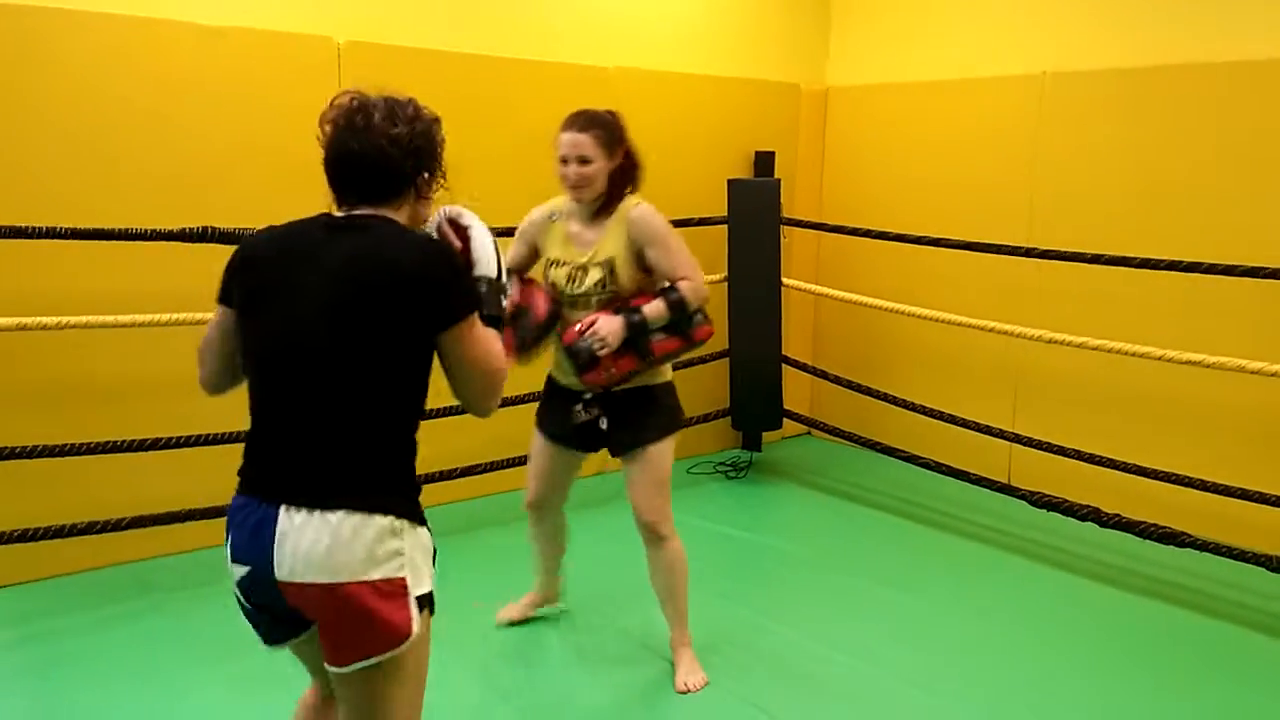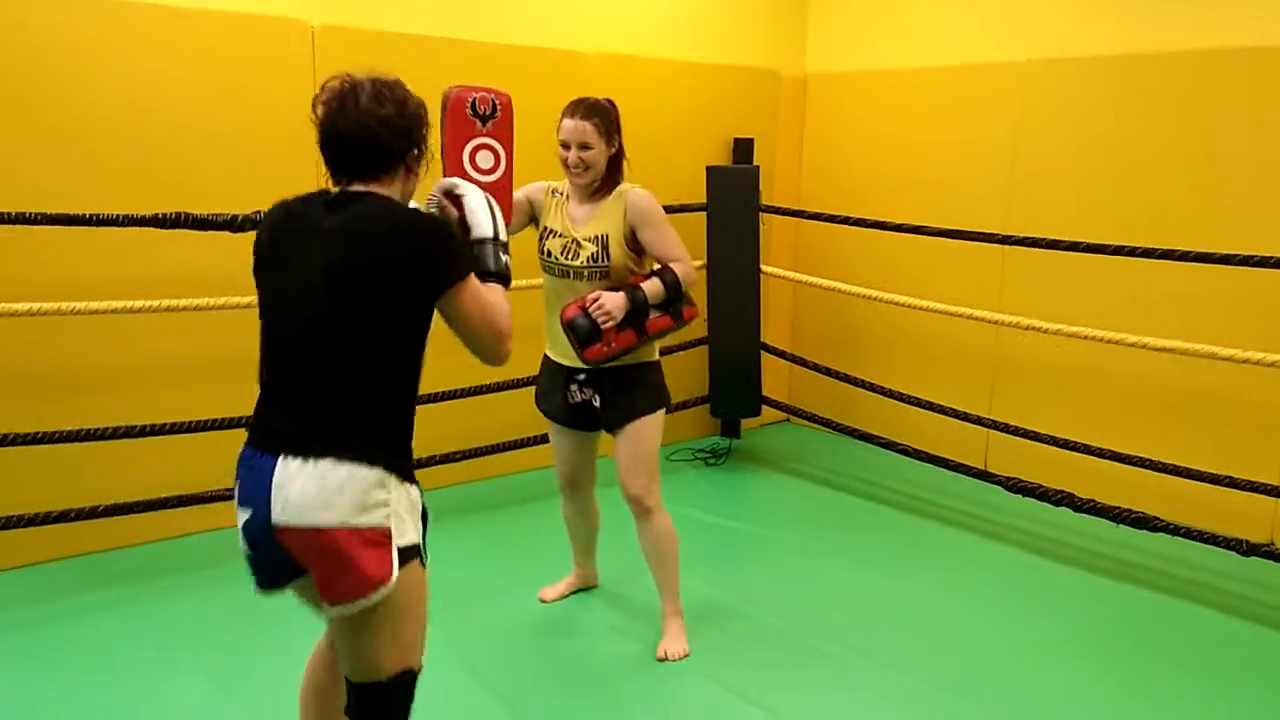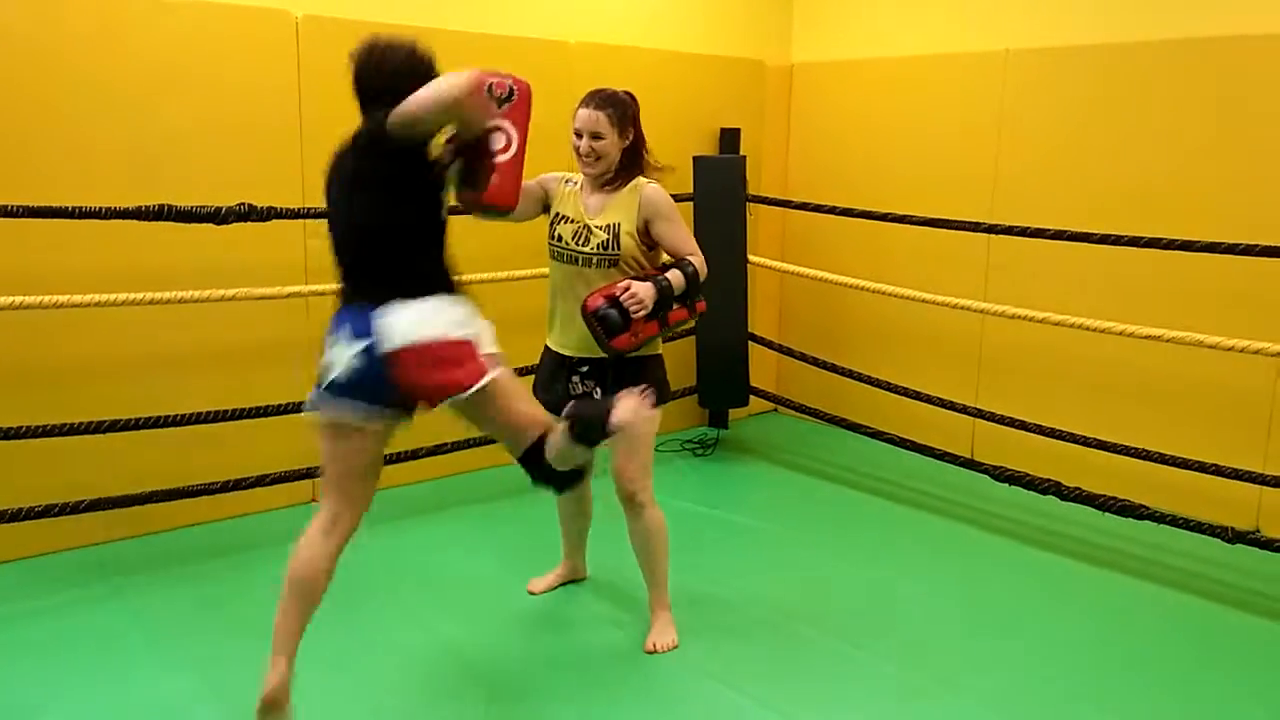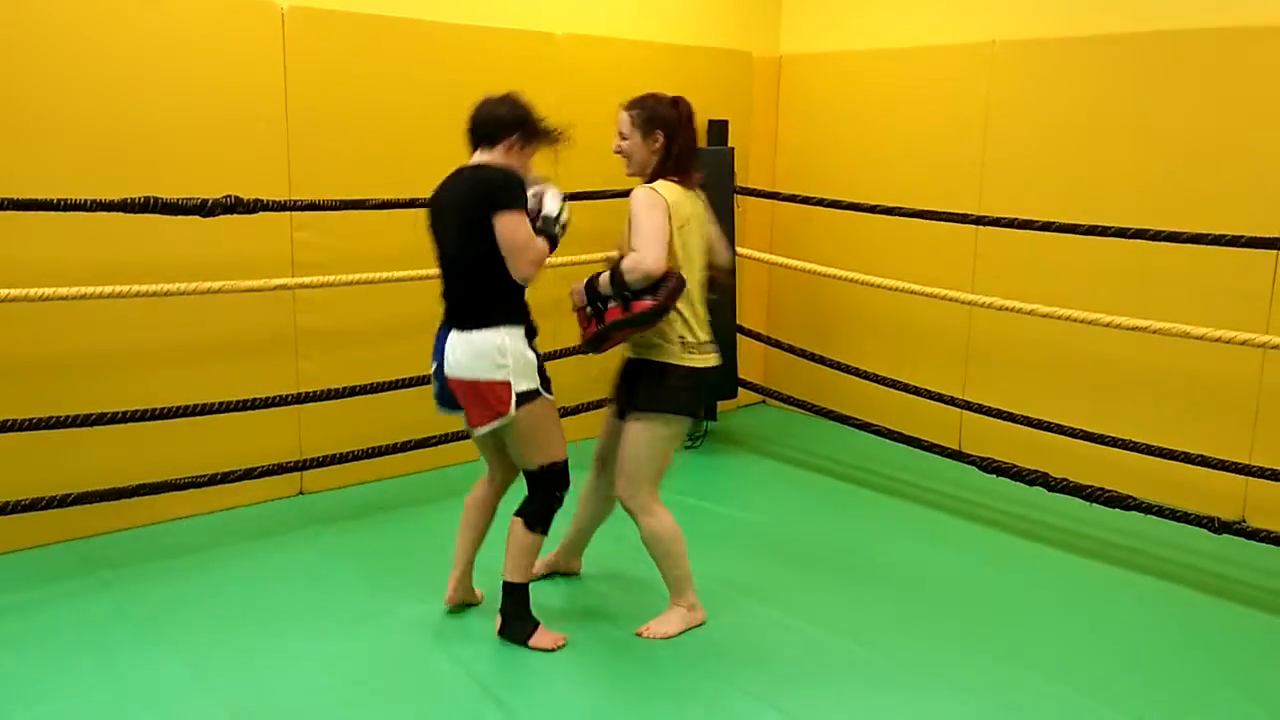
dt=0.5s
person 1, frame 1
left shoulder: (260, 252)
right shoulder: (426, 263)
left elbow: (213, 375)
right elbow: (483, 394)
right wrist: (484, 285)
left hip: (257, 533)
right hip: (363, 538)
person 1, frame 2
left shoulder: (279, 225)
right shoulder: (421, 235)
right elbow: (495, 345)
right wrist: (487, 246)
left hip: (265, 480)
right hip: (355, 488)
left knee: (348, 637)
person 1, frame 3
left shoulder: (350, 161)
right shoulder: (399, 136)
right elbow: (460, 88)
left hip: (356, 342)
right hip: (426, 326)
left knee: (337, 515)
person 1, frame 4
left shoulder: (446, 192)
right shoulder: (501, 183)
right elbow: (524, 268)
right wrist: (548, 222)
left hip: (456, 348)
right hip: (496, 348)
left knee: (500, 467)
right knee: (548, 481)
left ankle: (459, 582)
right ankle: (513, 615)
person 2, frame 1
left shoulder: (640, 219)
right shoulder: (544, 220)
left elbow: (695, 287)
right elbow: (507, 275)
left wrist: (630, 322)
left hip: (639, 392)
right hip: (568, 388)
left knee: (653, 521)
right knee: (539, 499)
left ankle: (683, 646)
right ankle: (545, 588)
person 2, frame 2
left shoulder: (633, 203)
right shoulder: (542, 197)
left elbow: (684, 269)
left wrist: (629, 299)
left hip: (629, 370)
right hip: (564, 368)
left knee: (641, 494)
right knee: (572, 483)
left ankle: (672, 616)
right ankle: (583, 570)
person 2, frame 3
left shoulder: (647, 196)
right shoulder: (555, 188)
left elbow: (695, 265)
left wrist: (655, 287)
left hip: (630, 362)
right hip: (565, 359)
left knee: (633, 490)
left ankle: (660, 610)
right ankle: (572, 563)
person 2, frame 4
left shoulder: (649, 196)
right shoulder: (691, 196)
left elbow: (649, 265)
right elbow: (722, 262)
left wrist: (594, 286)
left hip: (668, 367)
right hip: (657, 360)
left knee: (636, 495)
right knee: (606, 463)
left ankle: (687, 602)
right ankle: (567, 555)
